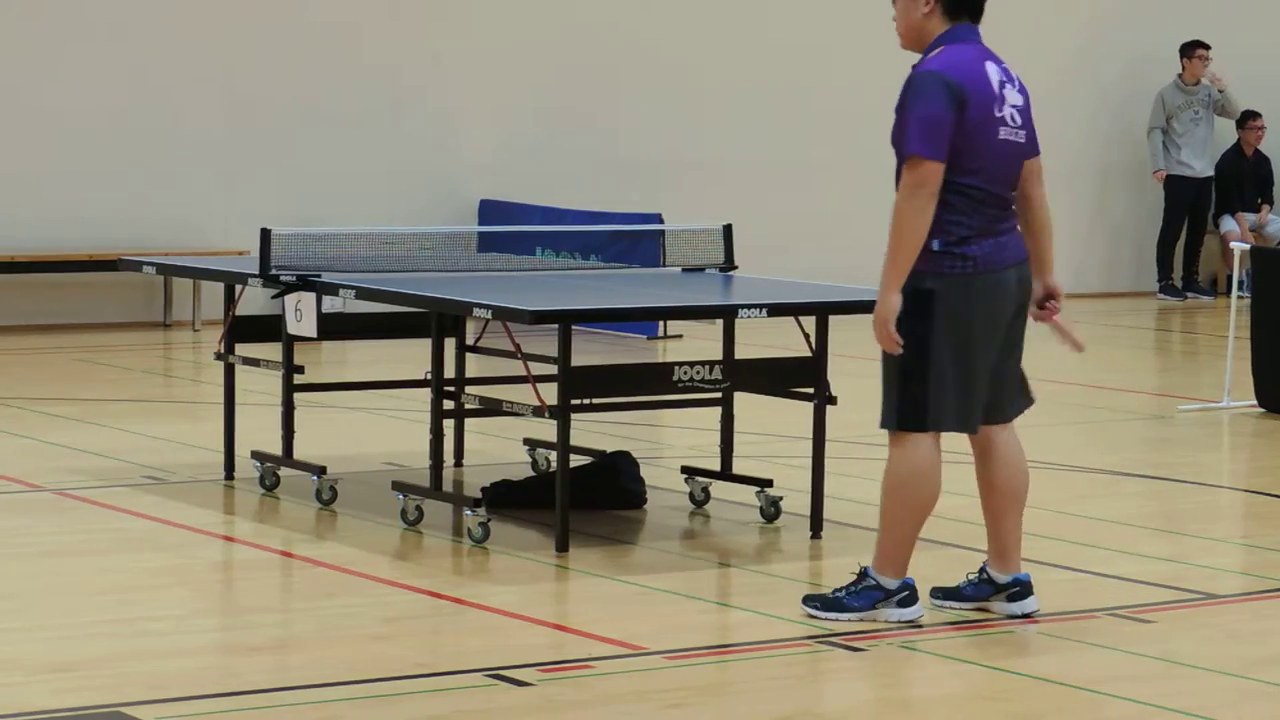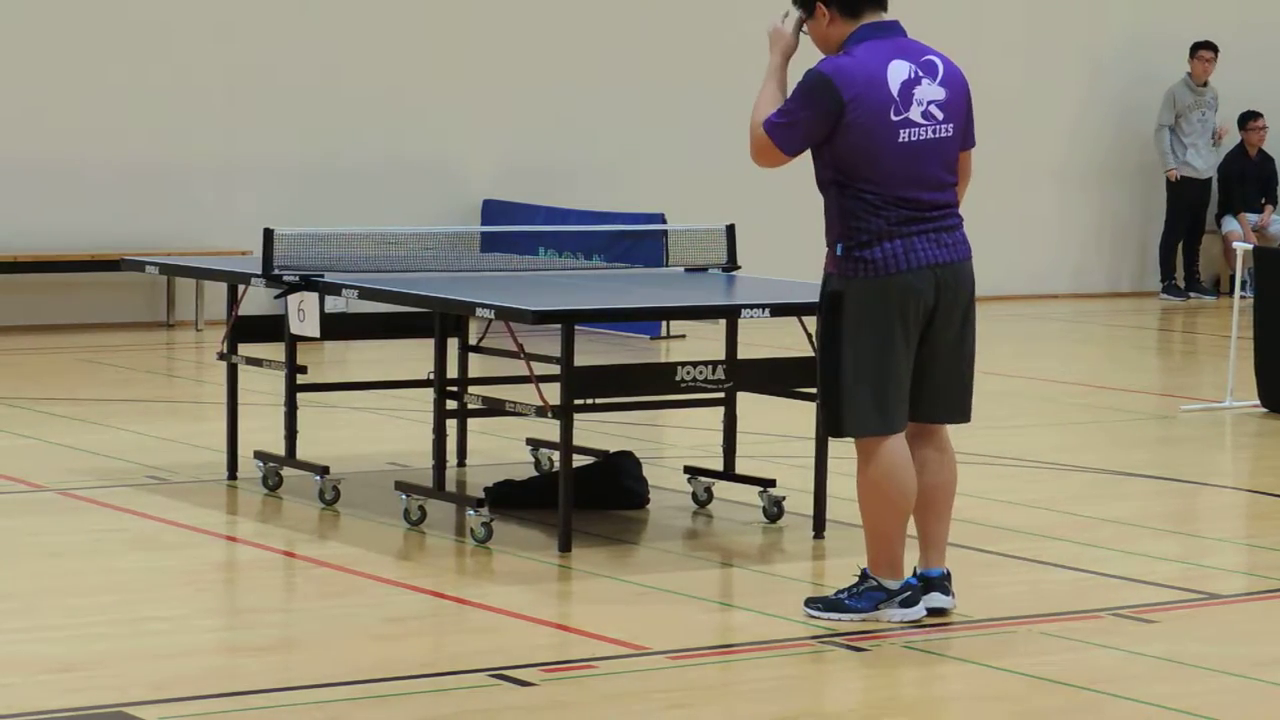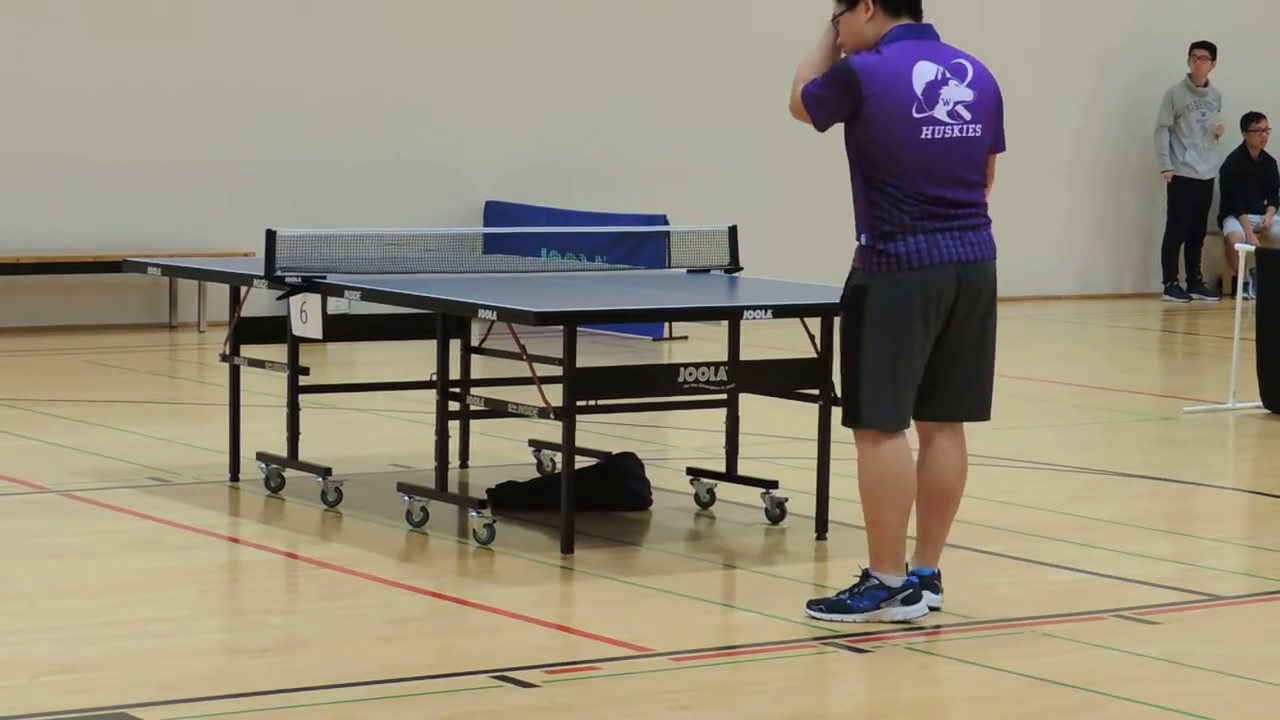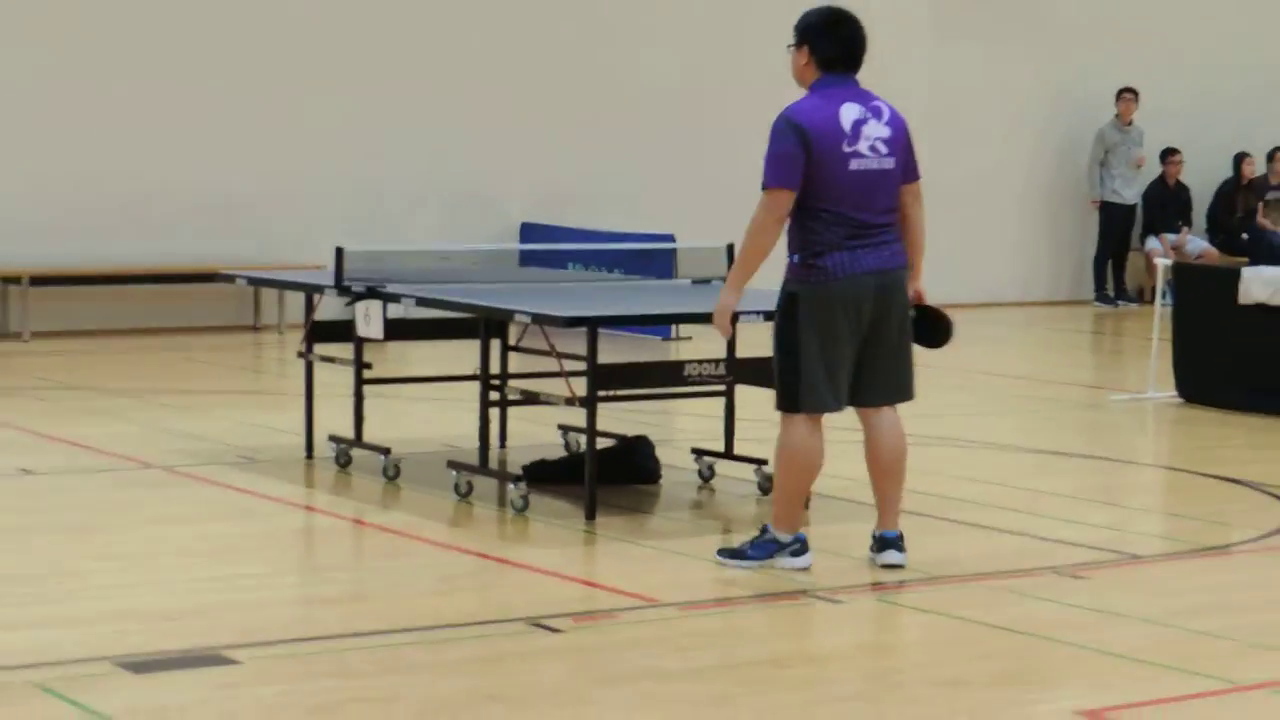
dt=1s
person 1, frame 1
left shoulder: (935, 76)
right shoulder: (1003, 76)
left elbow: (920, 190)
right elbow: (1029, 185)
left wrist: (890, 288)
right wrist: (1042, 271)
left hip: (948, 276)
right hip: (1001, 269)
left knee: (915, 430)
right knee: (992, 425)
left ankle: (888, 583)
right ankle: (1007, 577)
person 1, frame 2
left shoulder: (836, 78)
right shoulder: (947, 71)
left elbow: (765, 149)
left wrist: (778, 58)
left hip: (874, 274)
right hip: (949, 265)
left knee: (880, 432)
right knee: (928, 427)
left ankle: (888, 585)
right ankle: (935, 574)
person 1, frame 3
left shoulder: (863, 73)
right shoulder: (978, 75)
left elbow: (800, 102)
left hip: (897, 269)
right hip: (972, 264)
left knee: (880, 426)
right knee: (943, 424)
left ankle: (889, 582)
right ankle: (925, 572)
person 1, frame 4
left shoulder: (799, 120)
right shoulder: (890, 117)
left elbow: (774, 210)
right elbow: (910, 204)
left wrist: (734, 284)
right wrist: (914, 276)
left hip: (823, 281)
right hip: (884, 278)
left knee: (802, 412)
right knee: (880, 408)
left ankle: (785, 537)
right ankle: (889, 535)
person 2, frame 1
left shoulder: (1209, 93)
right shoulder: (1166, 94)
left elbow: (1234, 114)
right elbow: (1155, 131)
left wrist: (1222, 90)
right wrist: (1158, 165)
left hip: (1204, 173)
right hip: (1178, 173)
left knee: (1198, 230)
right knee: (1172, 229)
left ankle: (1190, 281)
right ankle: (1165, 283)
person 2, frame 2
left shoulder: (1213, 94)
right shoulder: (1175, 92)
right elbow: (1162, 129)
left wrist: (1217, 134)
right wrist: (1169, 164)
left hip: (1205, 173)
right hip: (1181, 174)
left knee: (1196, 231)
right knee: (1175, 229)
left ankle: (1193, 281)
right ankle: (1168, 283)
person 2, frame 3
left shoulder: (1216, 96)
right shoulder: (1175, 93)
right elbow: (1161, 129)
left wrist: (1218, 132)
right wrist: (1165, 165)
left hip: (1207, 174)
right hip: (1182, 174)
left knee: (1198, 233)
right knee: (1176, 231)
left ankle: (1194, 282)
right ankle: (1170, 284)
person 2, frame 4
left shoulder: (1139, 133)
right shoulder: (1105, 131)
right elbow: (1094, 164)
left wrist: (1141, 161)
right wrist: (1096, 195)
left hip: (1131, 199)
right hip: (1111, 199)
left knee: (1123, 249)
right knee: (1106, 247)
left ankle: (1120, 290)
right ankle: (1100, 292)
person 3, frame 1
left shoulder: (1264, 160)
right shoulder: (1228, 160)
left elbow: (1268, 194)
right elbow: (1230, 199)
left wrist: (1264, 212)
right wrist: (1245, 230)
left hip: (1256, 213)
right hip: (1230, 214)
right knee: (1232, 237)
right ankle: (1235, 280)
person 3, frame 2
right shoulder: (1231, 161)
right elbow: (1233, 200)
right wrist: (1247, 231)
left hip: (1260, 214)
right hip: (1233, 214)
right knee: (1233, 237)
right ankle: (1237, 279)
person 3, frame 3
right shoulder: (1233, 162)
right elbow: (1235, 202)
right wrist: (1249, 232)
left hip: (1262, 215)
right hip: (1235, 215)
right knee: (1235, 239)
person 3, frame 4
left shoulder: (1183, 189)
right shoulder: (1153, 190)
left elbow: (1187, 218)
right elbow: (1154, 223)
left wrist: (1183, 234)
right wrist: (1167, 249)
left hip: (1178, 234)
right hip: (1156, 235)
left knee: (1213, 254)
right knee: (1155, 255)
right ankle: (1160, 289)
